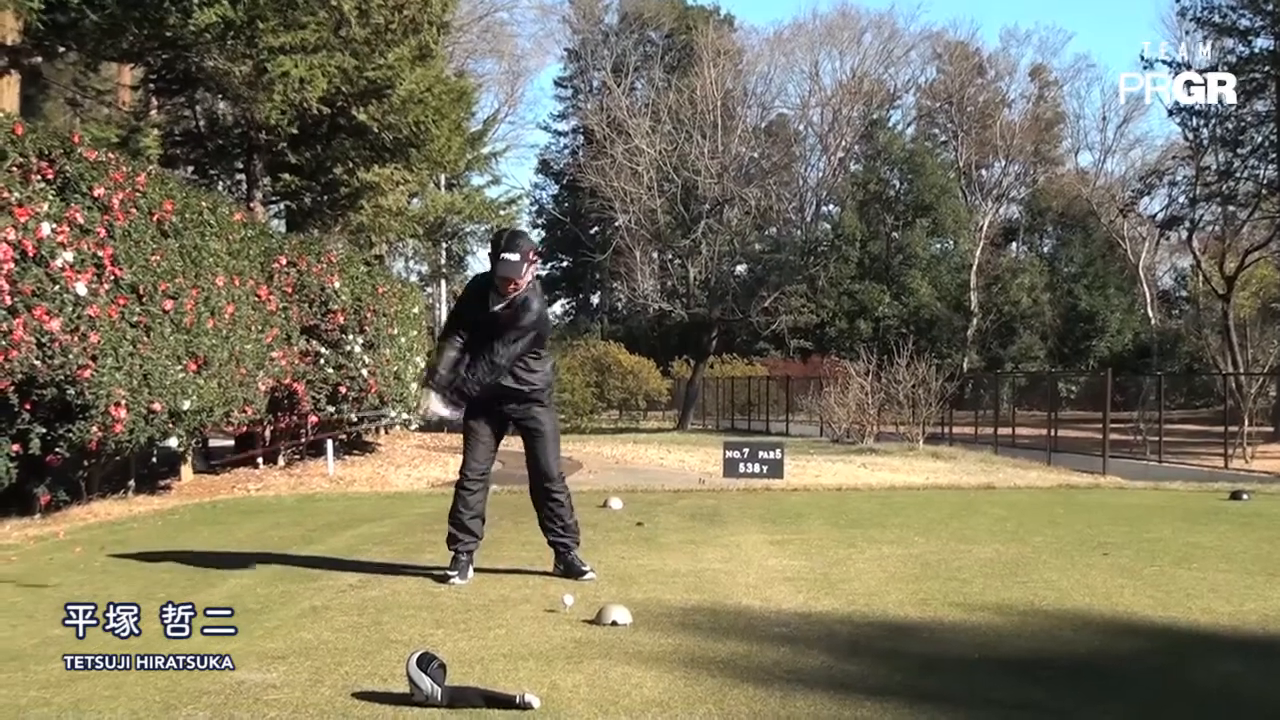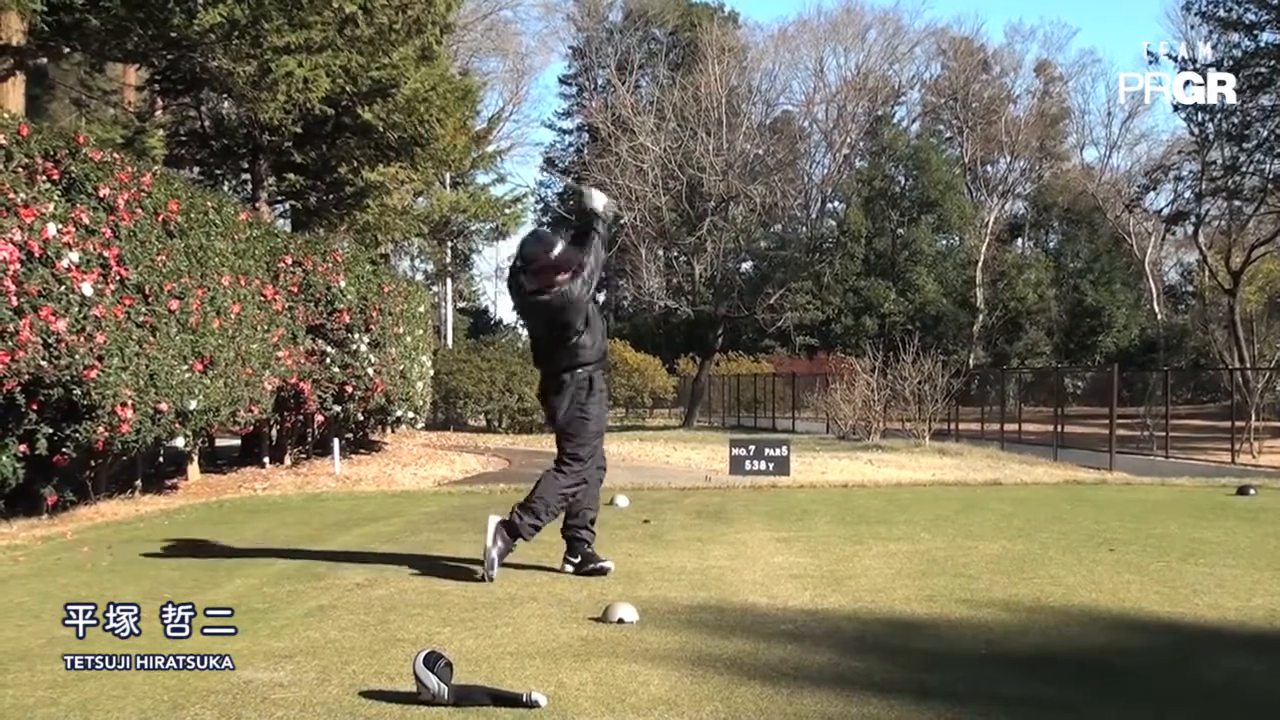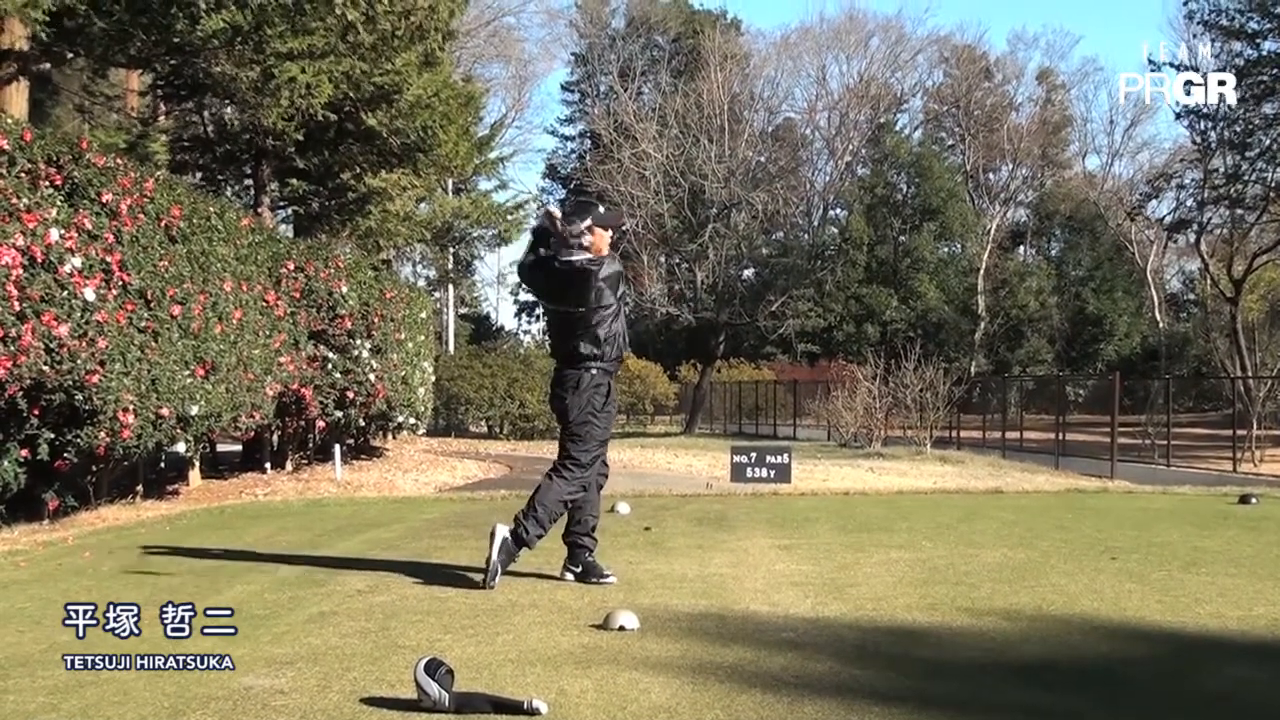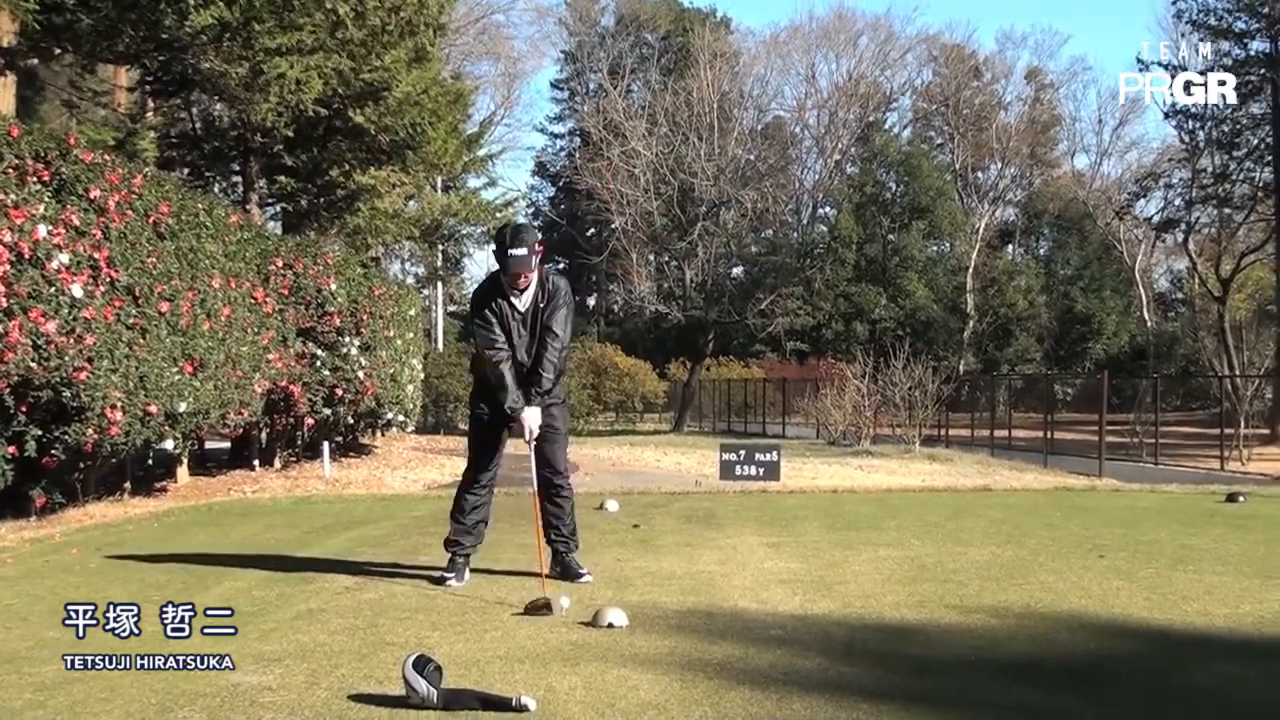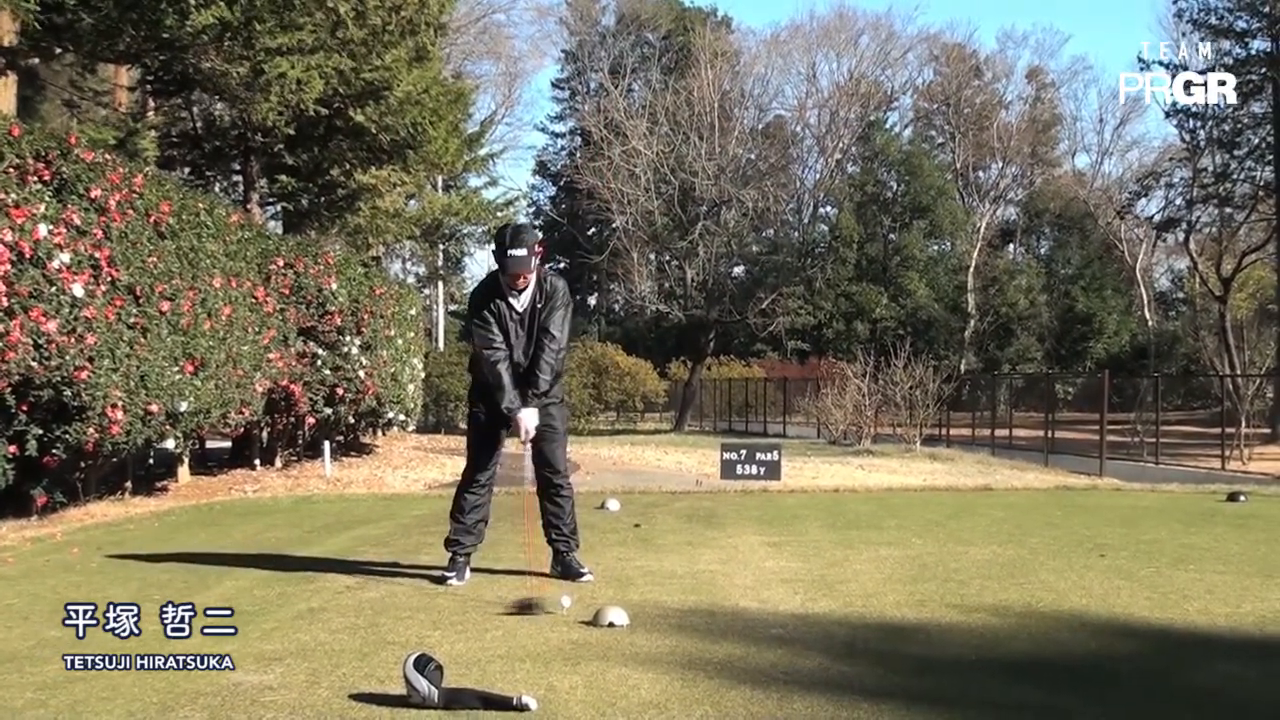
dt=1s
person 1, frame 1
left shoulder: (532, 307)
right shoulder: (478, 289)
left elbow: (495, 358)
right elbow: (454, 339)
left wrist: (450, 396)
right wrist: (438, 385)
left hip: (531, 397)
right hip: (484, 396)
left knee: (548, 475)
right knee: (473, 473)
left ankle: (566, 553)
right ankle: (462, 553)
person 1, frame 2
left shoulder: (525, 274)
right shoulder: (562, 298)
left elbow: (578, 244)
right elbow: (590, 256)
left wrist: (589, 212)
right wrist: (595, 214)
left hip: (583, 376)
right hip: (577, 382)
left knee: (590, 465)
right knee: (575, 465)
left ankle: (579, 549)
right ankle: (510, 531)
person 1, frame 3
left shoulder: (548, 270)
right shoulder: (605, 274)
left elbow: (526, 266)
left wrist: (545, 230)
right wrist: (568, 227)
left hip: (572, 378)
right hip: (592, 382)
left knee: (591, 469)
right knee: (575, 468)
left ankle: (579, 557)
right ankle: (514, 538)
person 1, frame 4
left shoulder: (556, 289)
right shoulder: (486, 296)
left elbow: (553, 349)
right elbow: (495, 357)
left wrist: (534, 402)
right wrist: (518, 409)
left hip: (545, 391)
right hip: (495, 392)
left knee: (555, 472)
right knee: (479, 472)
left ankle: (564, 555)
right ankle: (459, 555)
person 1, frame 5
left shoulder: (555, 289)
right shoulder: (484, 296)
left elbow: (550, 349)
right elbow: (492, 358)
left wrist: (531, 404)
right wrist: (514, 409)
left hip: (543, 392)
right hip: (494, 393)
left knee: (554, 472)
right knee: (478, 472)
left ankle: (564, 554)
right ankle: (460, 554)
